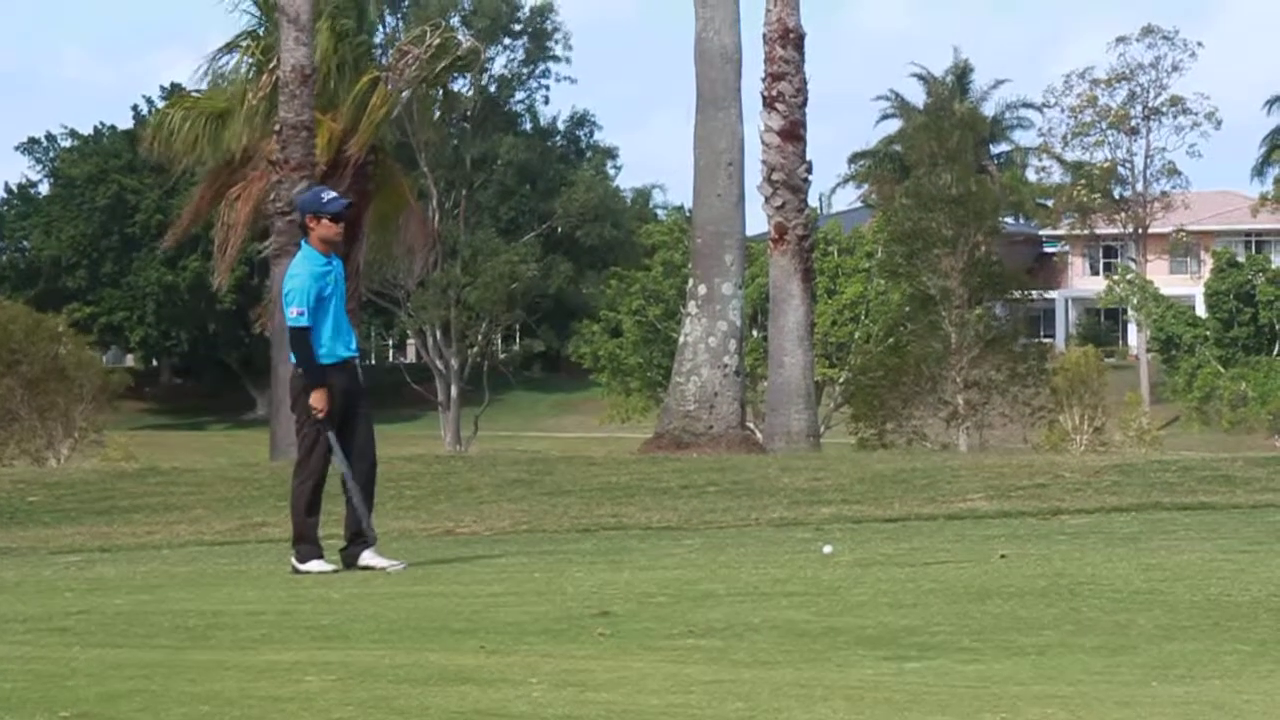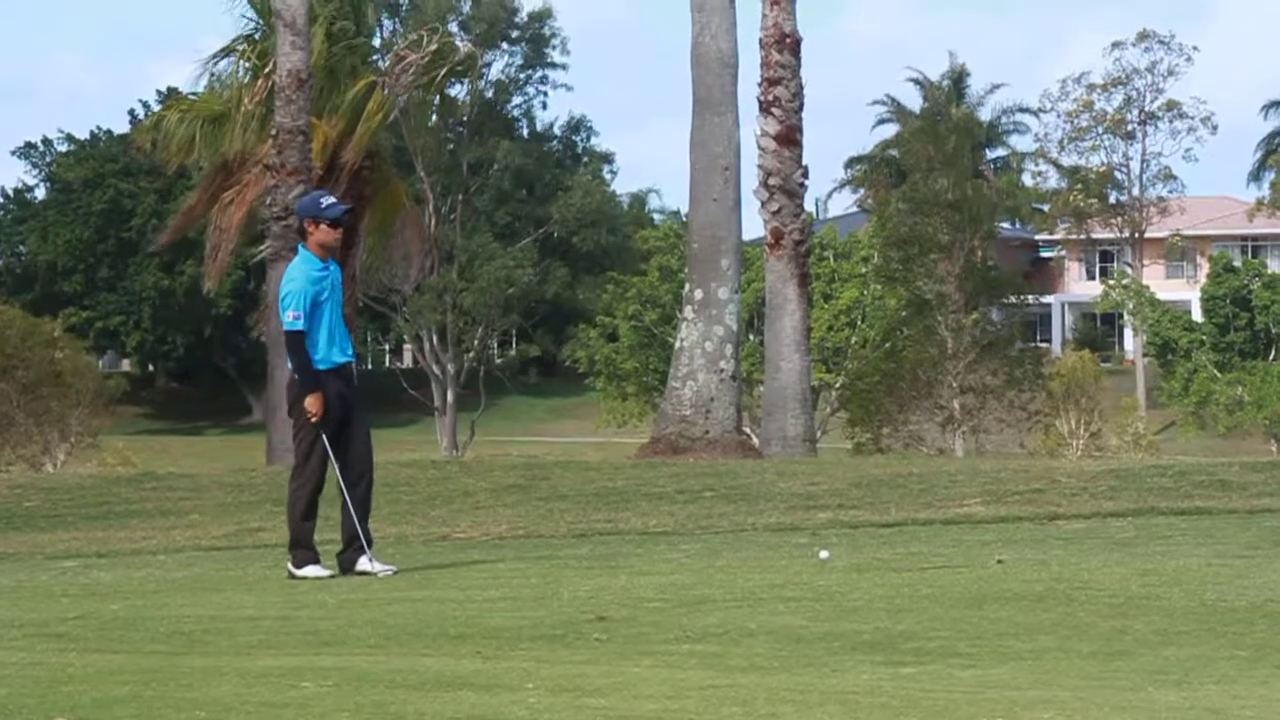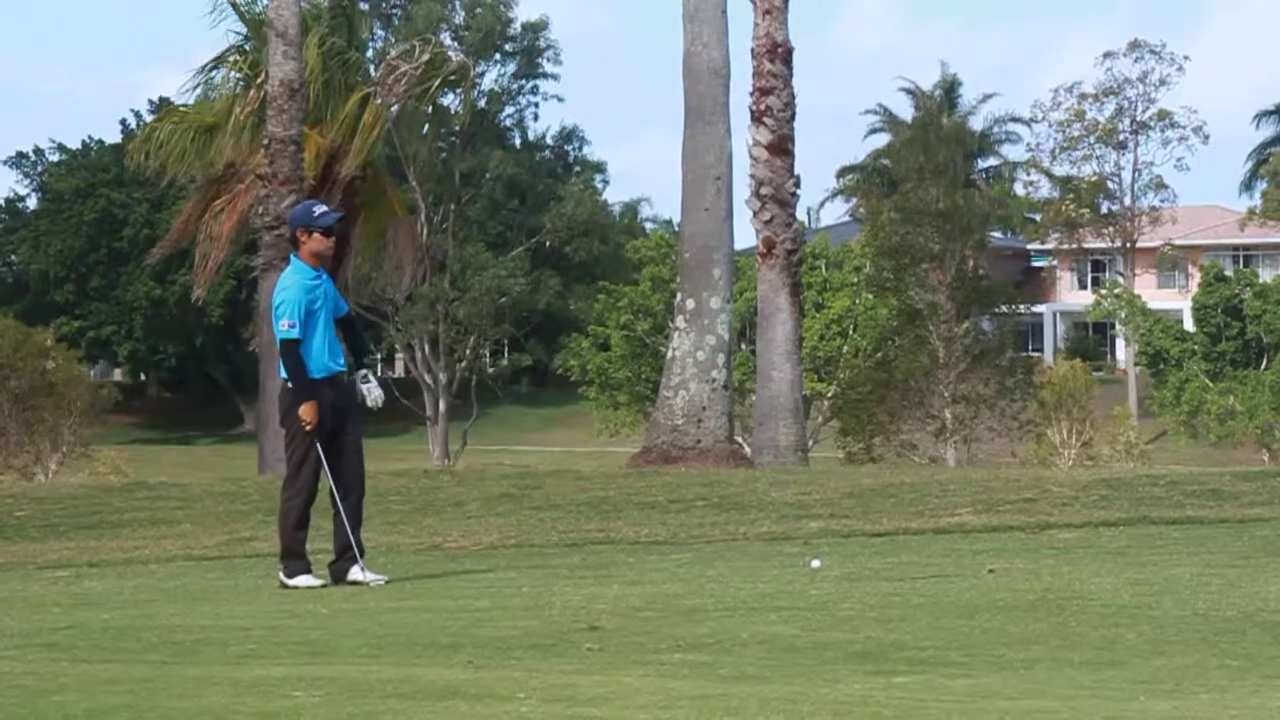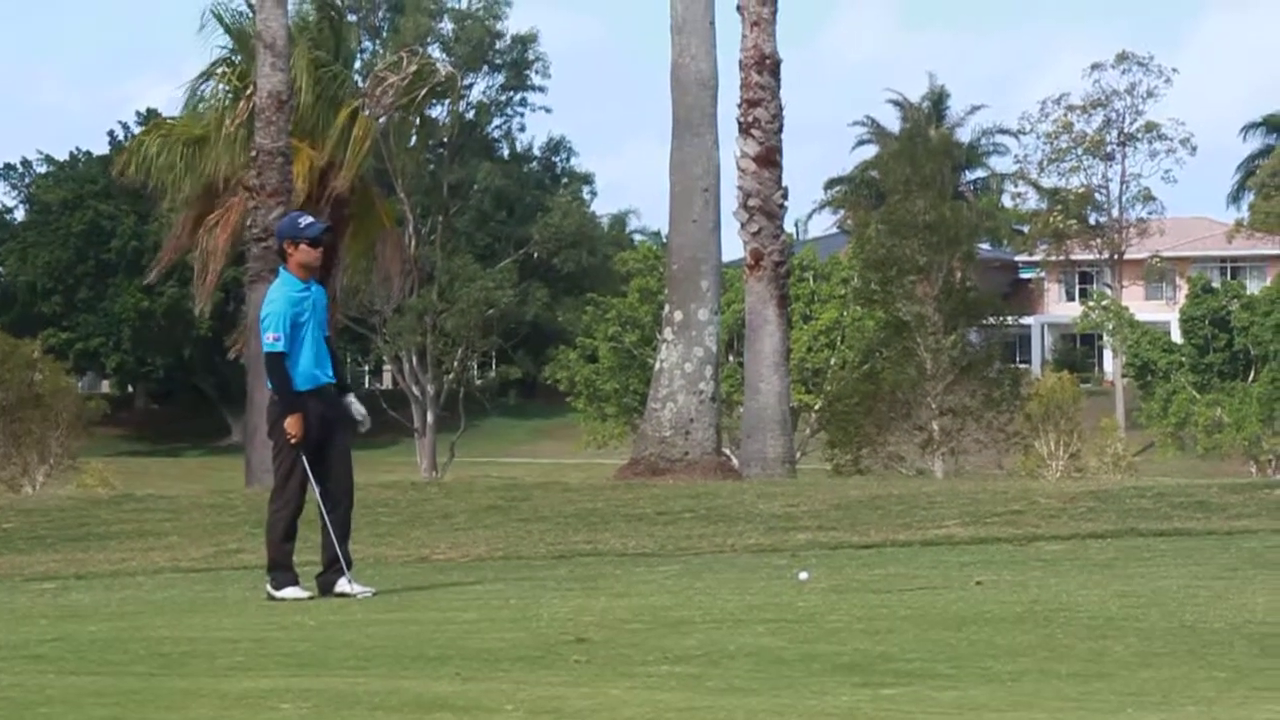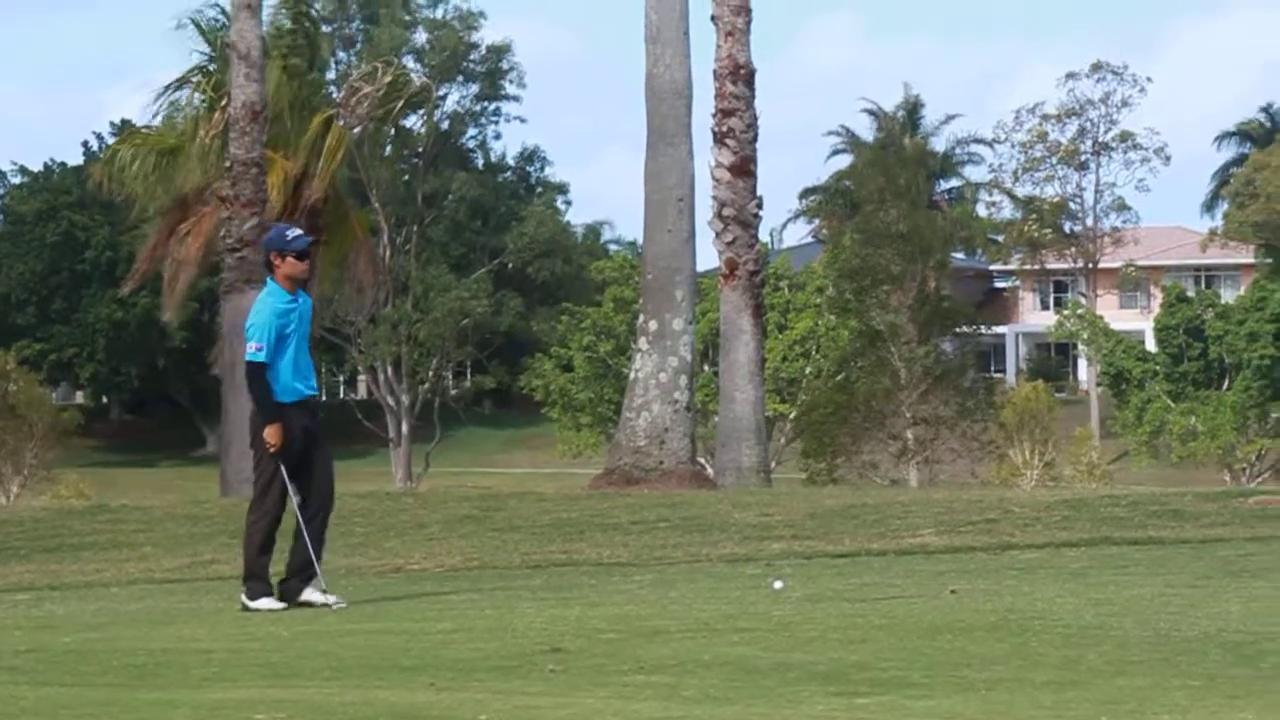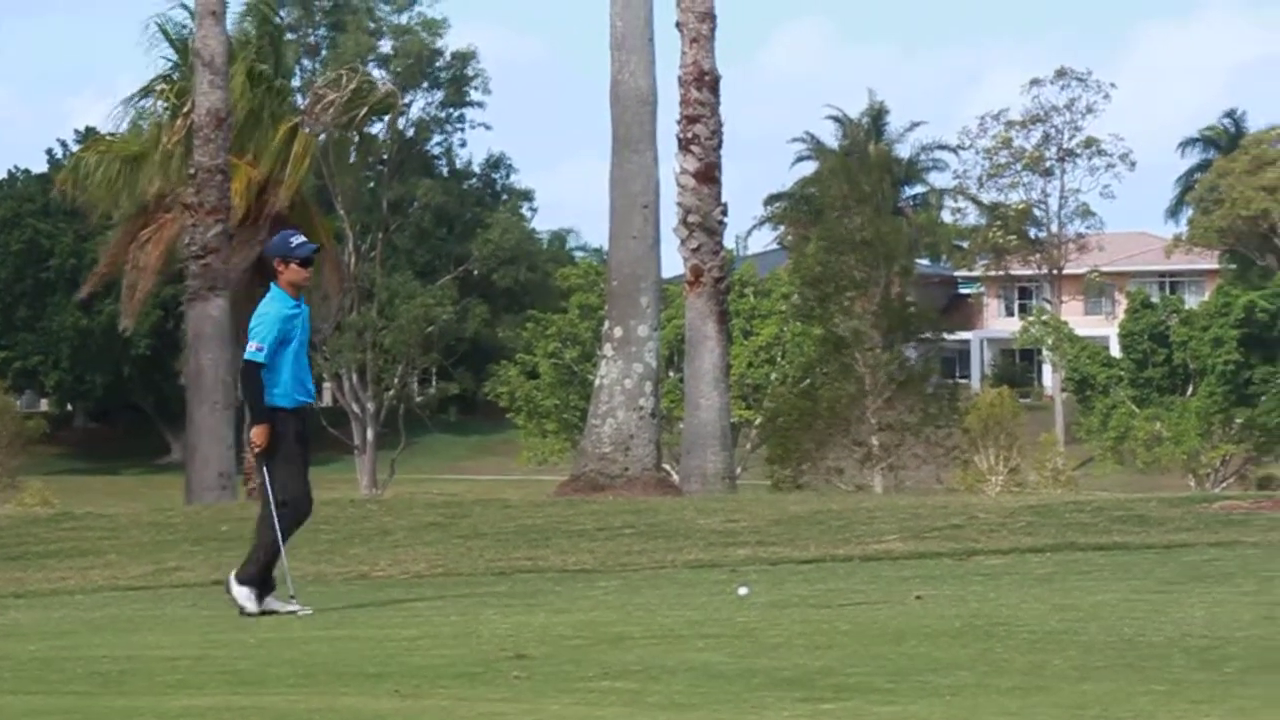
dt=0.4s
person 1, frame 1
left shoulder: (335, 263)
right shoulder: (303, 273)
right elbow: (298, 337)
right wrist: (315, 387)
left hip: (346, 372)
right hip: (317, 379)
left knee: (362, 462)
right knee: (313, 467)
left ankle: (359, 546)
right ankle: (305, 552)
person 1, frame 2
left shoulder: (333, 269)
right shoulder: (300, 277)
right elbow: (294, 340)
right wrist: (311, 391)
left hip: (343, 377)
right hip: (315, 383)
left knee: (359, 467)
right knee: (310, 473)
left ankle: (355, 552)
right ankle: (302, 557)
person 1, frame 3
left shoulder: (324, 279)
right shoulder: (293, 285)
left elbow: (346, 322)
right elbow: (288, 348)
left wrist: (362, 370)
right wrist: (306, 399)
left hip: (337, 387)
right hip: (306, 393)
left knee: (351, 478)
right knee: (302, 482)
left ankle: (347, 562)
right ankle: (293, 566)
person 1, frame 4
left shoulder: (317, 292)
right shoulder: (281, 298)
right elbow: (274, 361)
left wrist: (346, 395)
right wrist: (291, 412)
left hip: (325, 399)
right hip: (295, 404)
left knee: (340, 489)
right knee: (289, 495)
left ankle: (334, 575)
right ankle: (280, 579)
person 1, frame 5
left shoulder: (303, 302)
right shoulder: (267, 309)
right elbow: (254, 371)
right wrist: (271, 422)
left hip: (305, 411)
right hip: (278, 416)
left knee: (319, 497)
right knee: (269, 506)
left ankle: (299, 583)
right ankle: (255, 589)
person 1, frame 6
left shoulder: (301, 308)
right shoulder: (272, 312)
right elbow: (250, 371)
right wrist: (259, 422)
left hip: (295, 418)
right hip: (274, 420)
left knee: (292, 506)
right knee: (290, 504)
left ankle: (260, 590)
right ankle: (245, 578)
